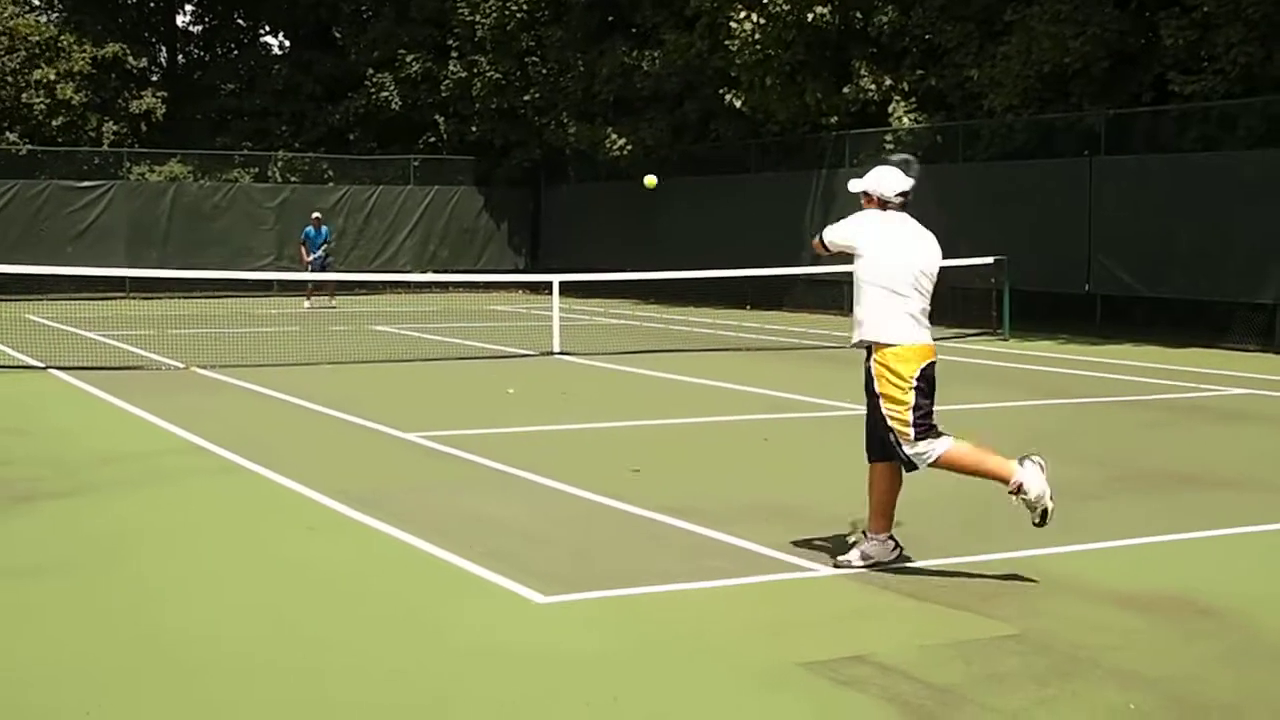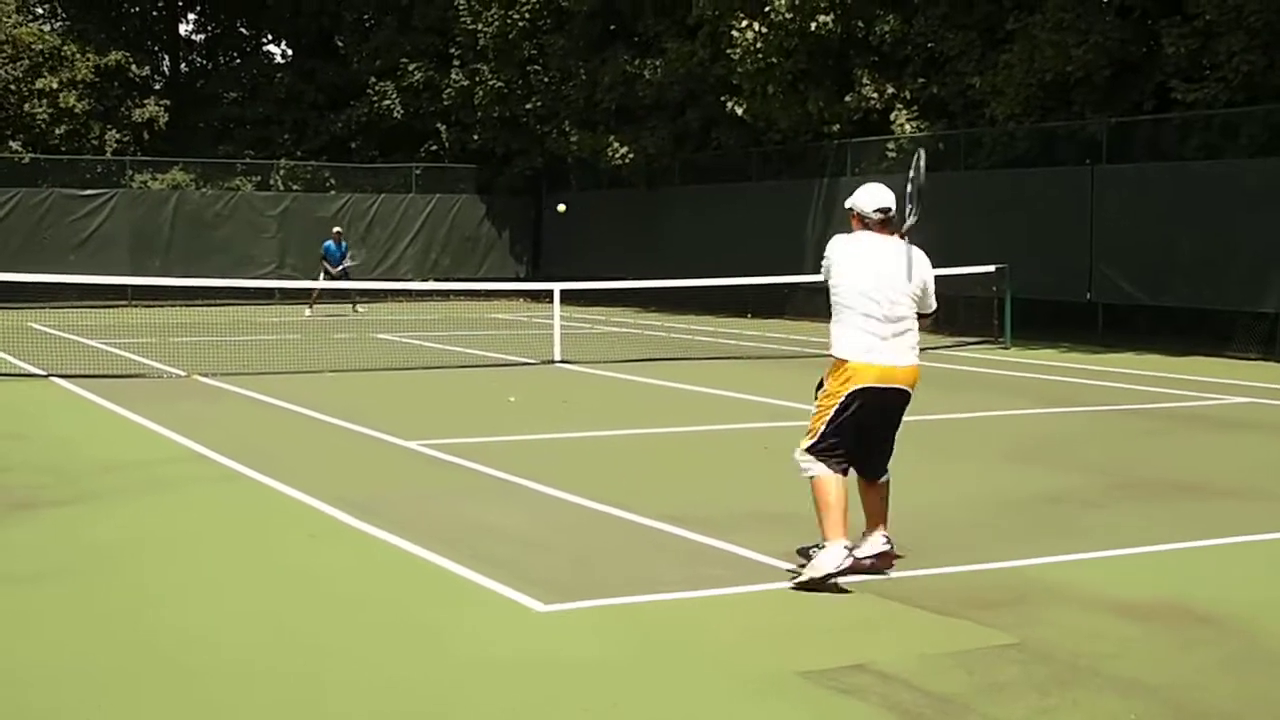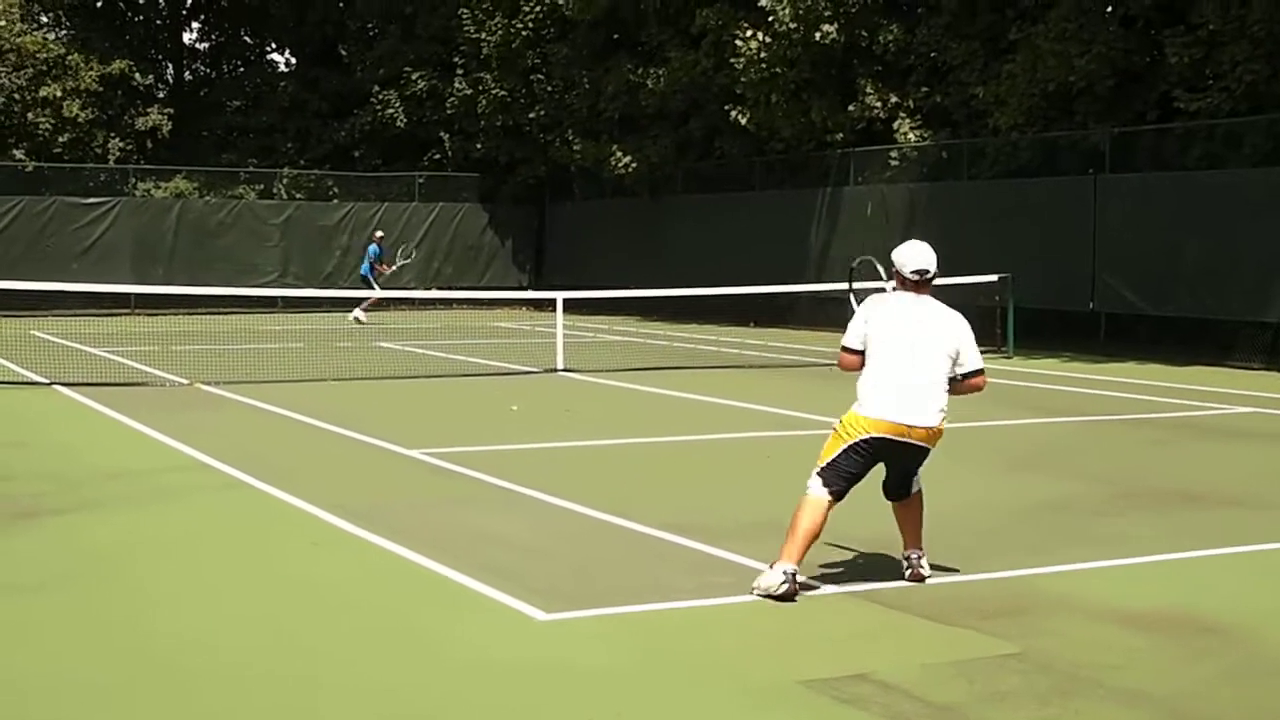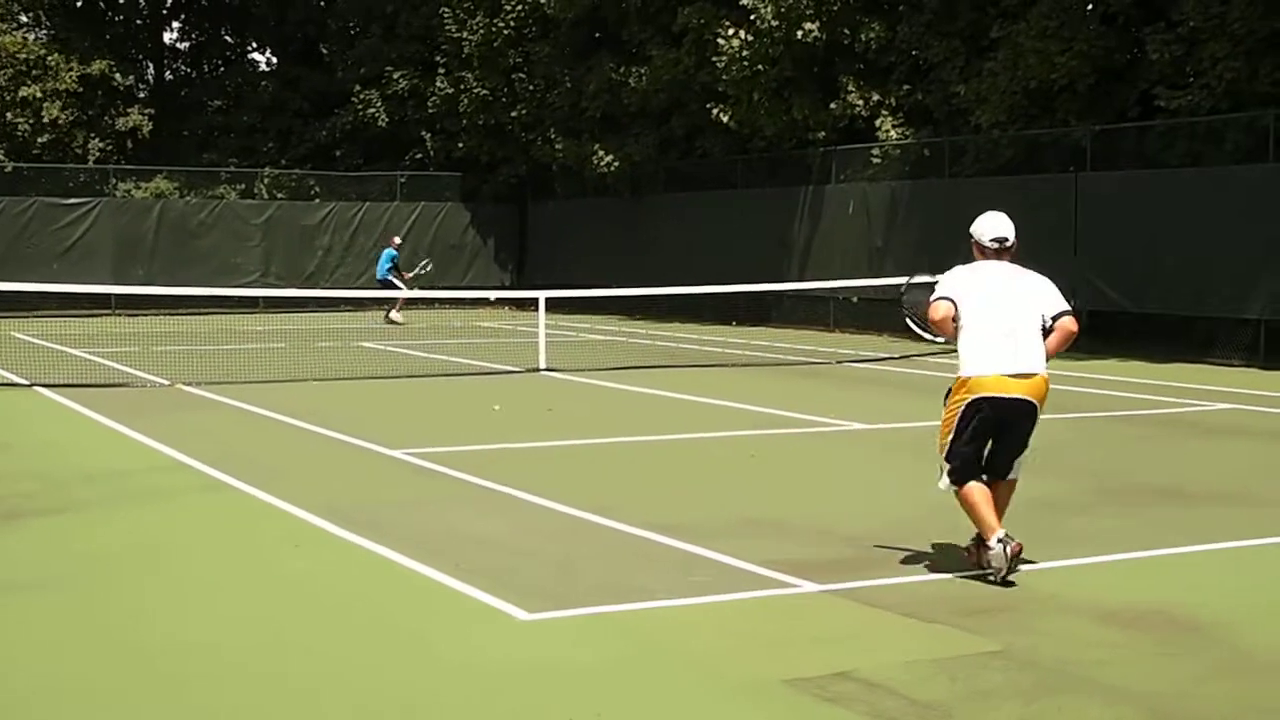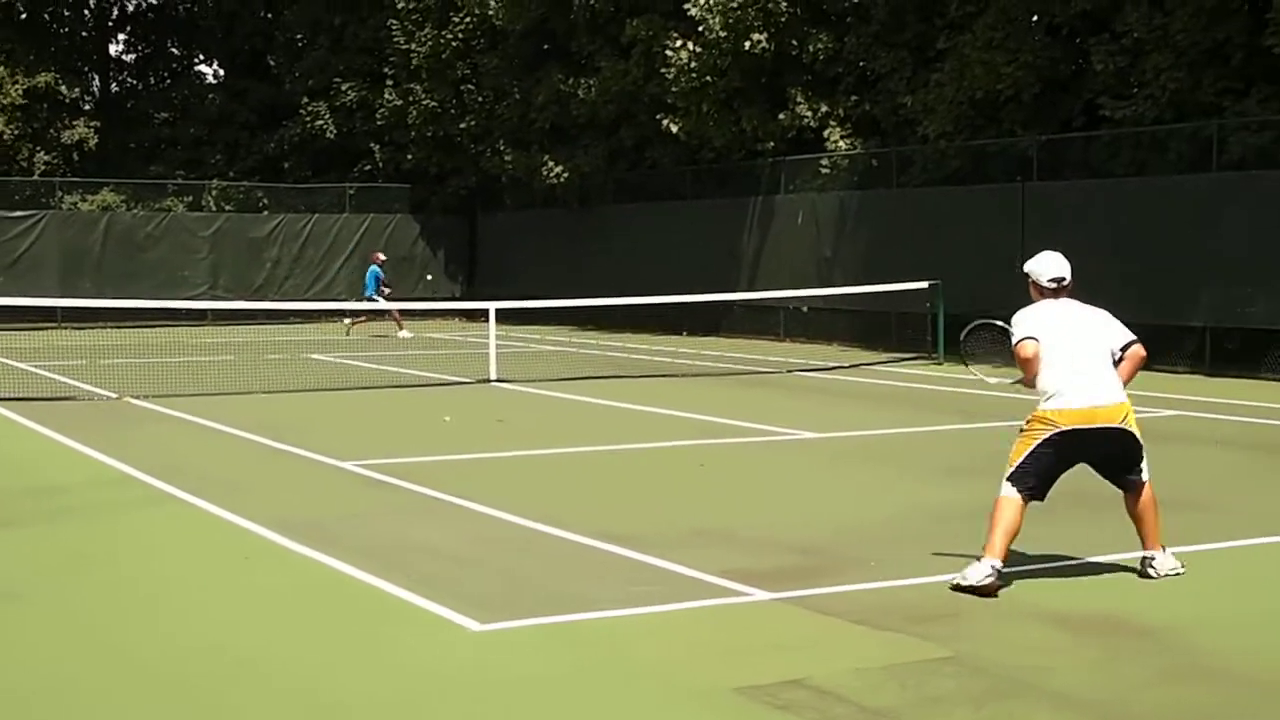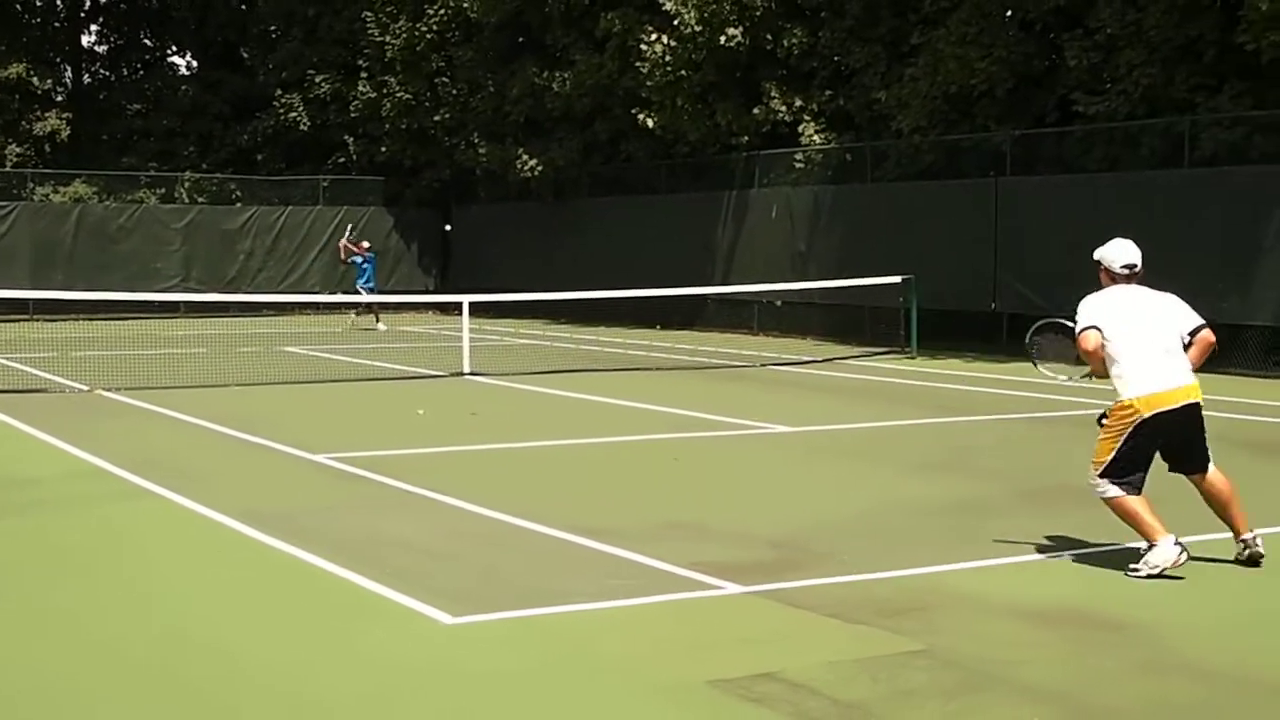
dt=0.3s
person 1, frame 1
left shoulder: (868, 222)
right shoulder: (928, 241)
left elbow: (823, 244)
left wrist: (827, 239)
left hip: (893, 353)
right hip: (908, 351)
left knee: (920, 445)
right knee: (882, 451)
left ankle: (1019, 475)
right ankle: (878, 541)
person 1, frame 2
left shoulder: (840, 246)
right shoulder: (918, 259)
right elbow: (925, 317)
left hip: (857, 371)
right hip: (904, 373)
left knee: (818, 460)
right knee: (870, 461)
left ankle: (836, 547)
right ankle: (877, 541)
person 1, frame 3
left shoulder: (875, 305)
right shoulder: (955, 321)
left elbow: (848, 361)
right elbow: (975, 381)
left hip: (872, 420)
right hip: (925, 429)
left knee: (820, 489)
right knee: (903, 485)
left ankle: (784, 571)
right ankle: (916, 559)
person 1, frame 4
left shoulder: (957, 275)
right shoulder: (1037, 282)
left elbow: (938, 315)
right elbow: (1068, 327)
left wrist: (958, 337)
right wrist: (1037, 360)
left hip: (977, 384)
right hip: (1029, 383)
left knee: (959, 473)
right knee: (1003, 467)
left ankle: (996, 539)
right ankle: (991, 538)
person 1, frame 5
left shoulder: (1027, 315)
right shoulder: (1098, 315)
left elbow: (1027, 353)
right elbow: (1137, 353)
left wrist: (1034, 381)
right wrist: (1113, 388)
left hip: (1060, 415)
right hip: (1114, 412)
left knee: (1015, 489)
right knee: (1135, 478)
left ankle: (988, 565)
right ankle: (1155, 557)
person 1, frame 6
left shoulder: (1094, 304)
right shoulder: (1166, 300)
left elbow: (1090, 345)
right elbow: (1206, 338)
left wrist: (1107, 366)
right wrist: (1178, 376)
left hip: (1140, 405)
right hip: (1185, 398)
left knee: (1109, 483)
right knee: (1201, 470)
left ankle: (1164, 545)
right ankle: (1248, 539)
